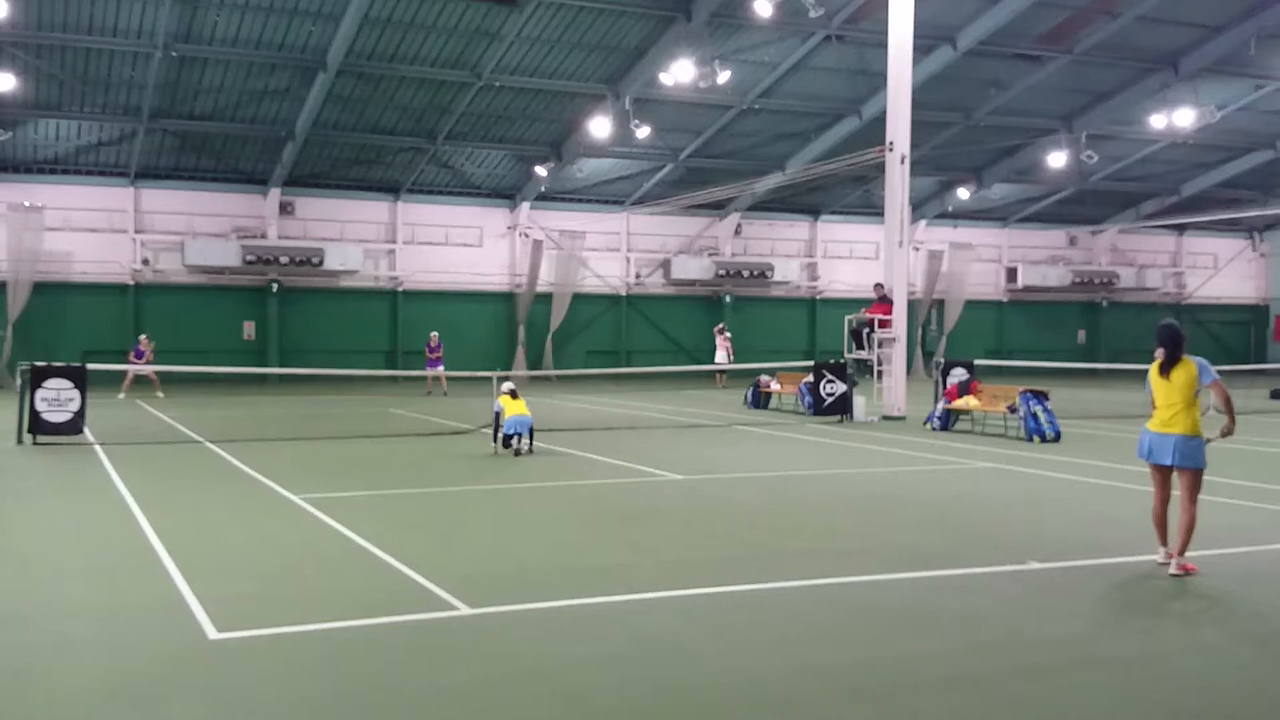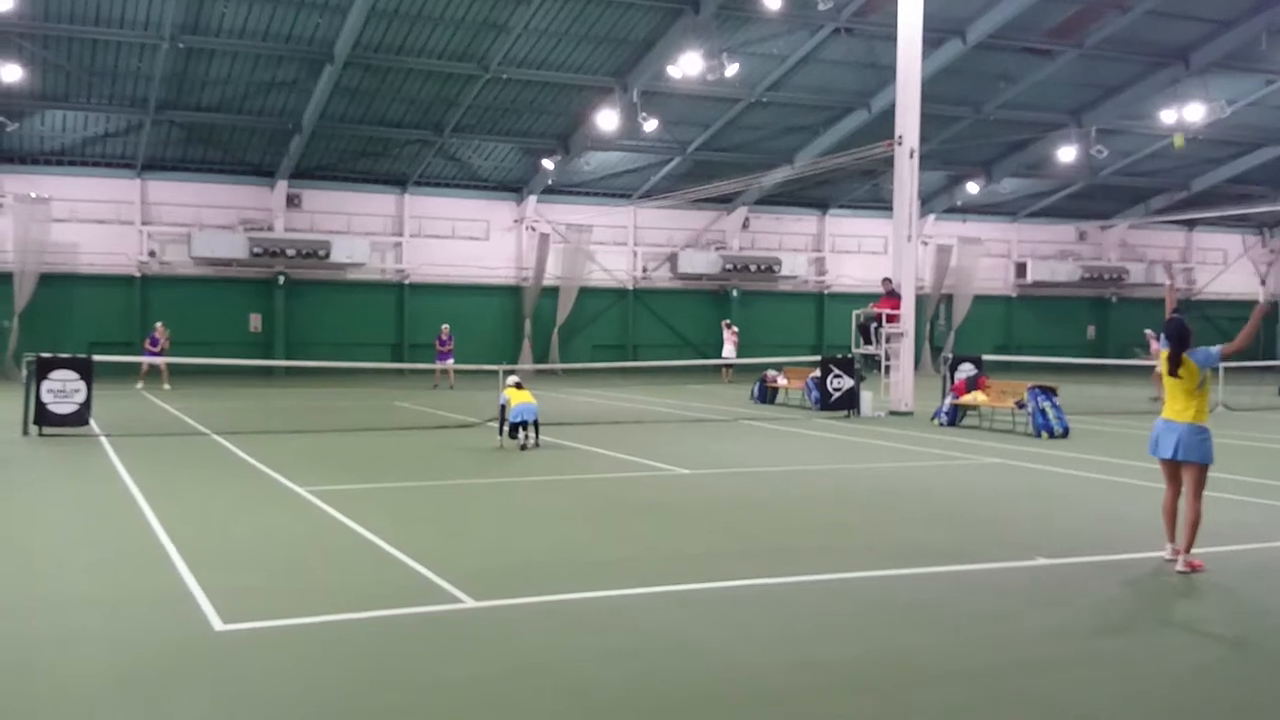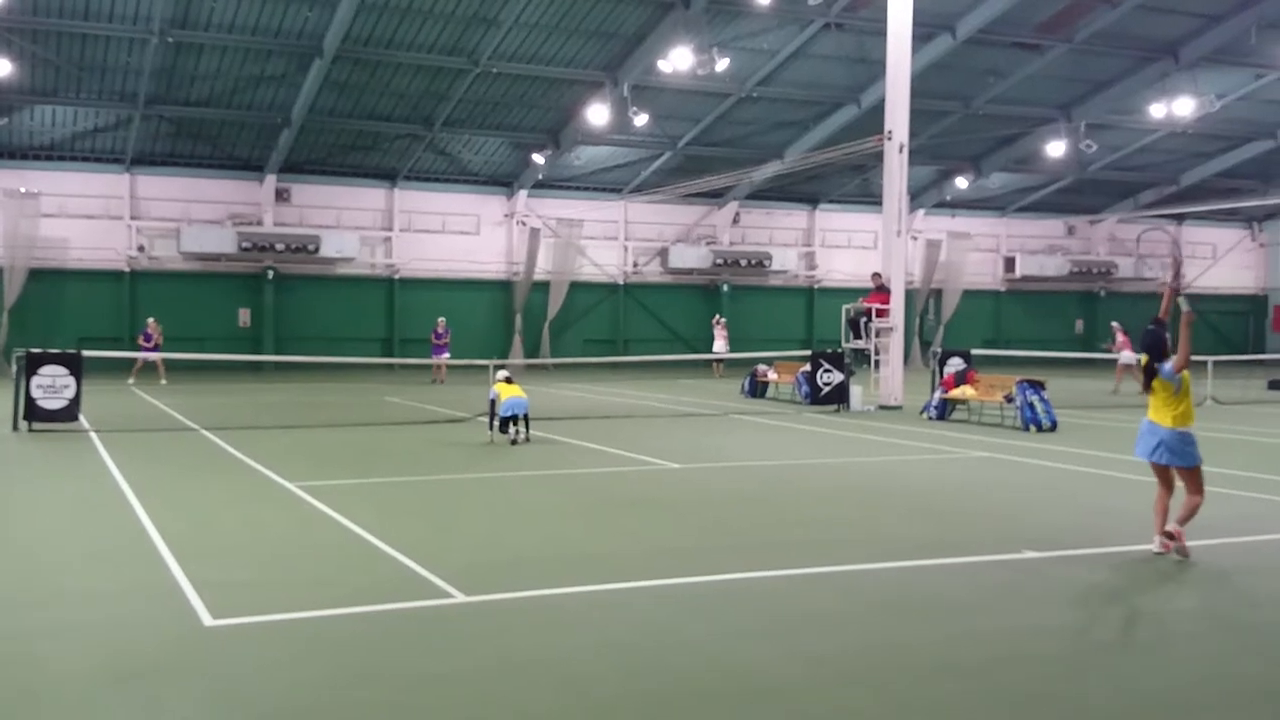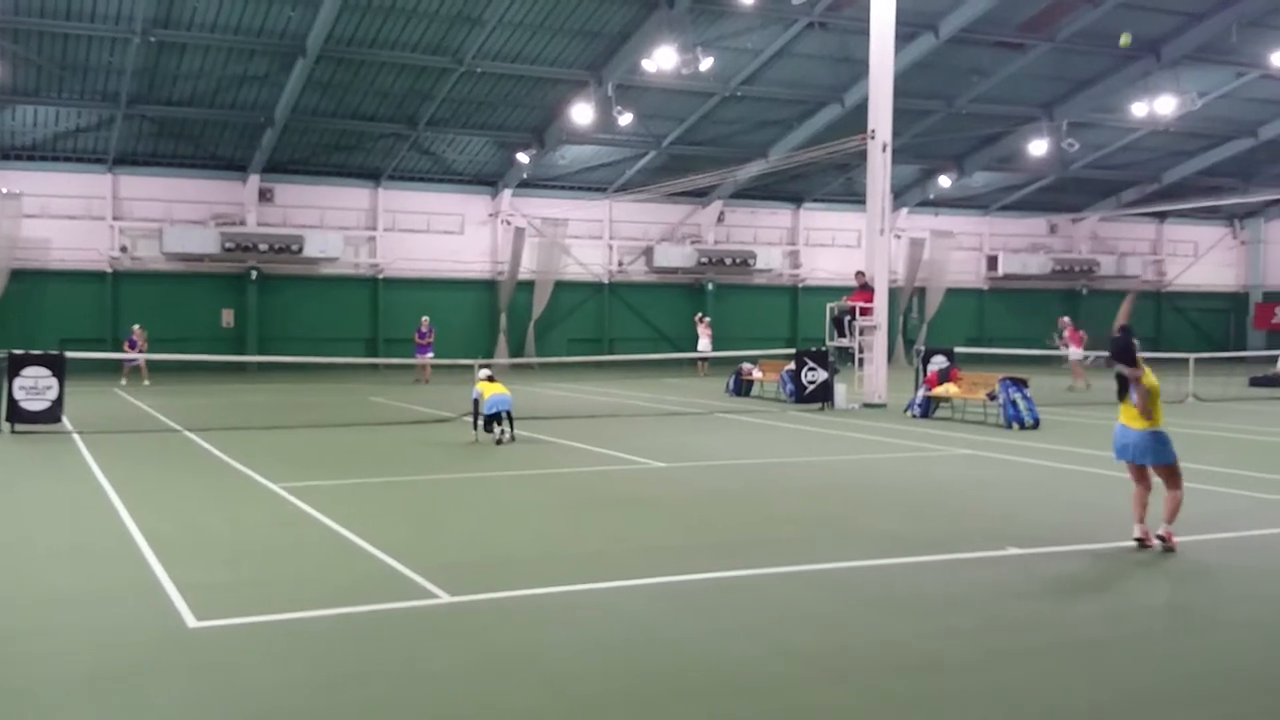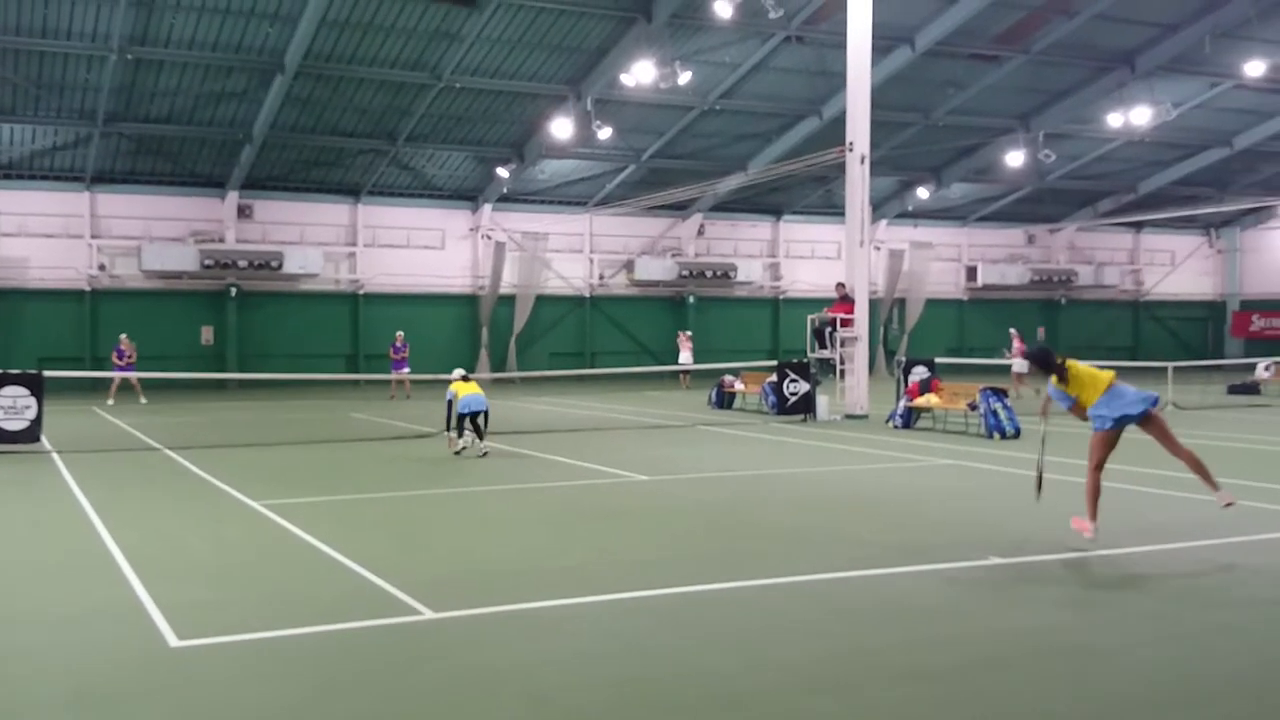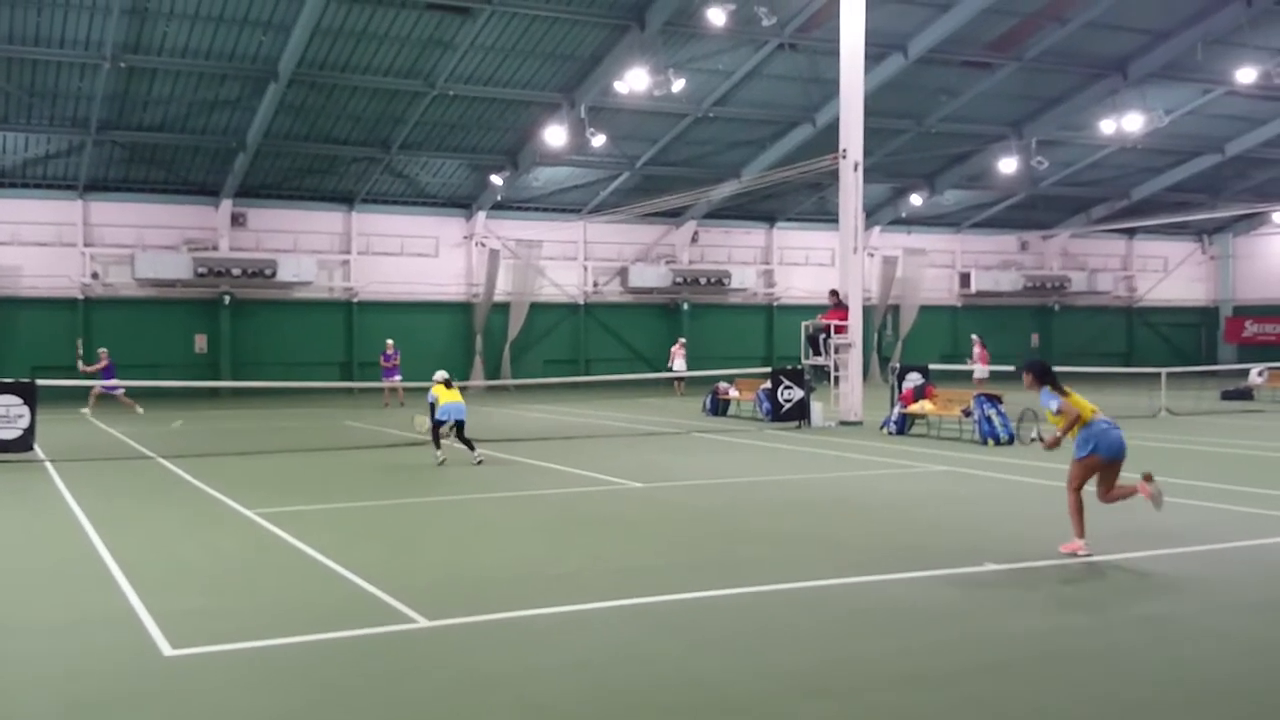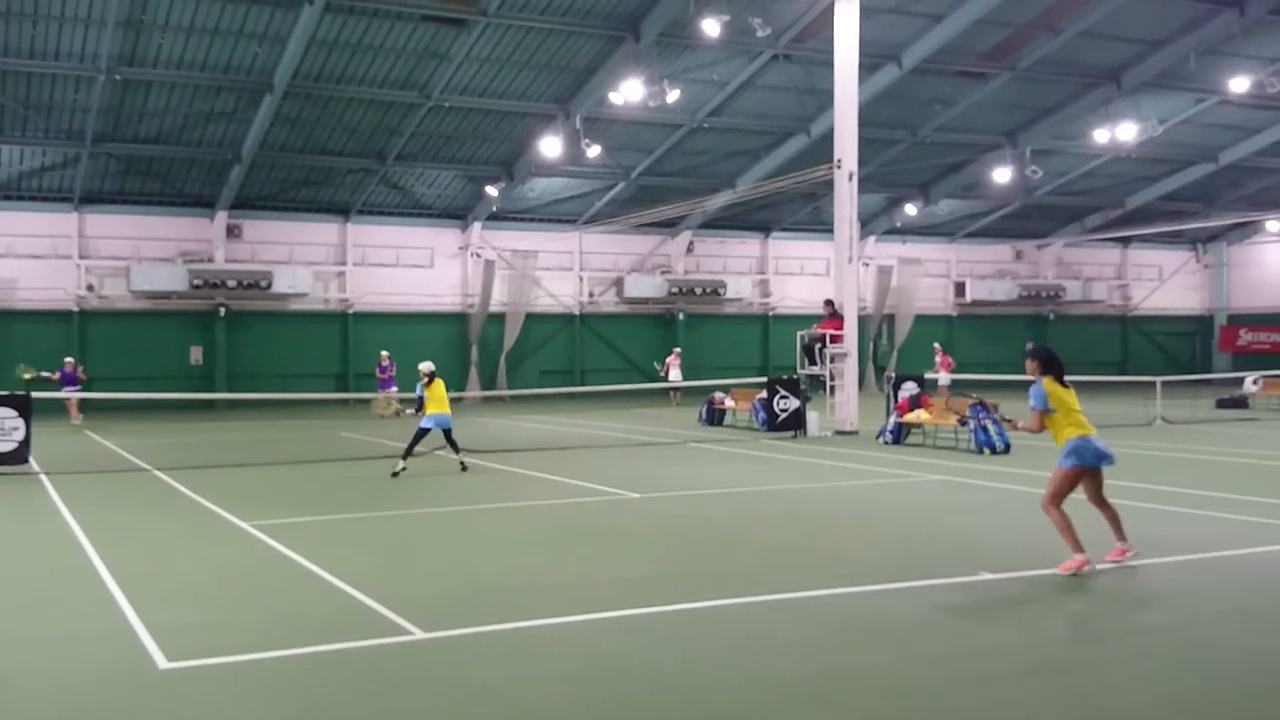
dt=0.4s
person 1, frame 1
left shoulder: (1154, 369)
right shoulder: (1197, 365)
right elbow: (1223, 395)
right wrist: (1231, 420)
left hip: (1156, 436)
right hip: (1186, 440)
left knee: (1161, 497)
right knee: (1188, 503)
left ankle: (1163, 550)
right ankle: (1178, 560)
person 1, frame 2
left shoulder: (1165, 353)
right shoulder: (1199, 358)
left elbow: (1169, 318)
right elbow: (1239, 344)
left wrist: (1169, 285)
right wrist: (1258, 313)
left hip: (1165, 429)
right hip: (1191, 434)
left knee: (1172, 491)
right knee: (1193, 498)
left ankle: (1170, 547)
right ankle: (1184, 557)
person 1, frame 3
left shoulder: (1148, 360)
right shoulder: (1167, 370)
left elbow: (1160, 320)
right elbow: (1183, 360)
left wrist: (1171, 288)
right wrist: (1185, 323)
left hip: (1151, 432)
right hip: (1175, 438)
left knee: (1165, 488)
right knee: (1195, 493)
left ankle: (1159, 539)
right ankle: (1174, 528)
person 1, frame 4
left shoulder: (1122, 363)
right shoulder: (1143, 383)
left elbow: (1119, 329)
right elbow: (1146, 413)
left wrist: (1128, 301)
right wrist: (1137, 382)
left hip: (1126, 435)
right hip: (1149, 439)
left knee: (1142, 486)
right knee: (1174, 489)
left ankle: (1139, 528)
right ankle: (1165, 529)
person 1, frame 5
left shoulder: (1054, 386)
right shoulder: (1067, 365)
left elbow: (1082, 416)
right wrist: (1046, 401)
left hip: (1108, 410)
right hip: (1128, 396)
left knee: (1094, 468)
right knee: (1177, 447)
left ankle: (1089, 524)
right ankle: (1219, 492)
person 1, frame 6
left shoulder: (1046, 394)
right shoulder: (1056, 391)
left elbow: (1074, 414)
left wrist: (1058, 436)
right wrist: (1056, 439)
left hip: (1097, 438)
right hip: (1111, 434)
left knee: (1073, 487)
right knee: (1105, 495)
left ankle: (1079, 542)
right ankle: (1143, 486)
person 1, frame 7
left shoulder: (1038, 387)
right shoulder: (1062, 385)
left elbow: (1037, 426)
left wrist: (1020, 425)
right wrist: (1025, 425)
left hip: (1077, 449)
right hip: (1092, 444)
left knee: (1049, 503)
right knee: (1097, 499)
left ankle: (1080, 557)
right ankle: (1123, 546)
